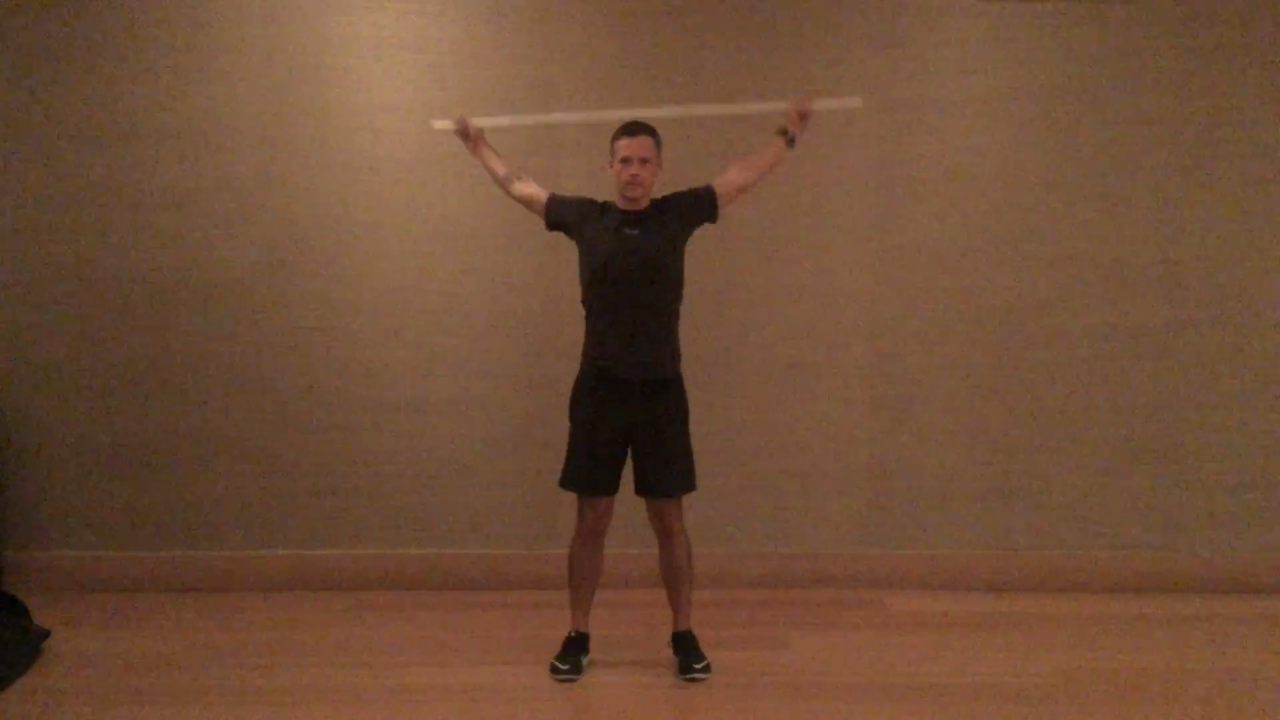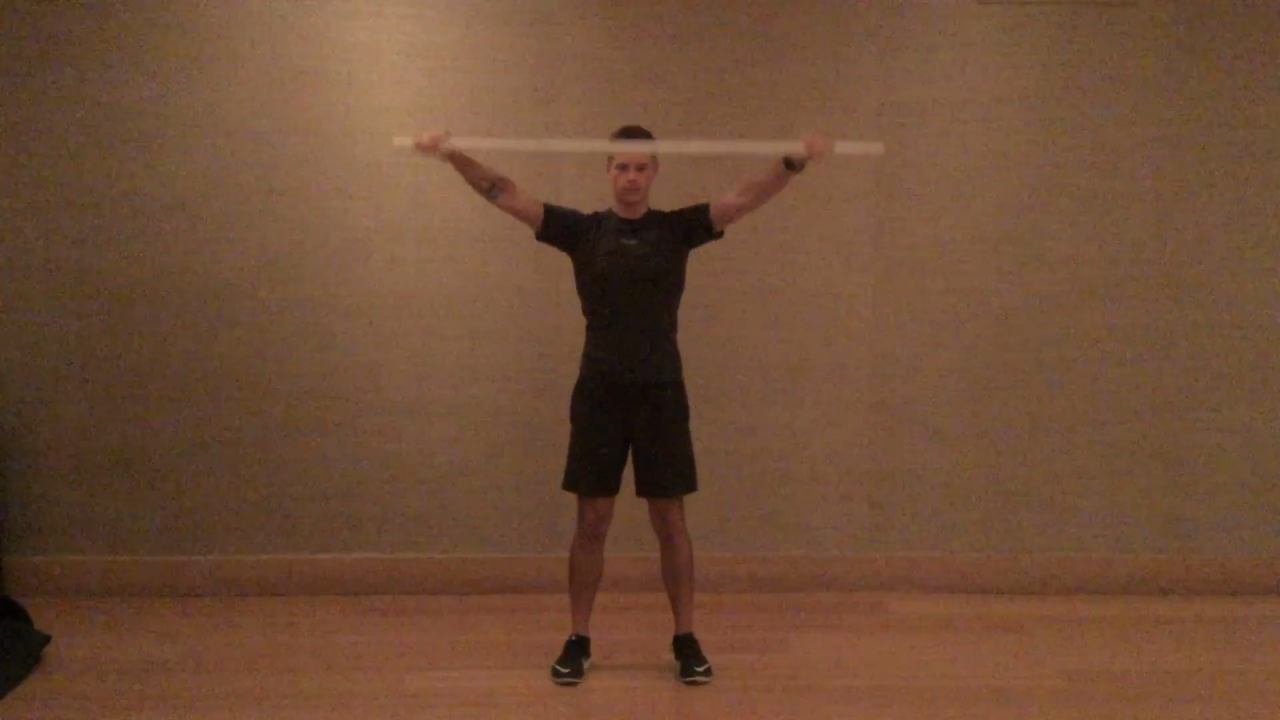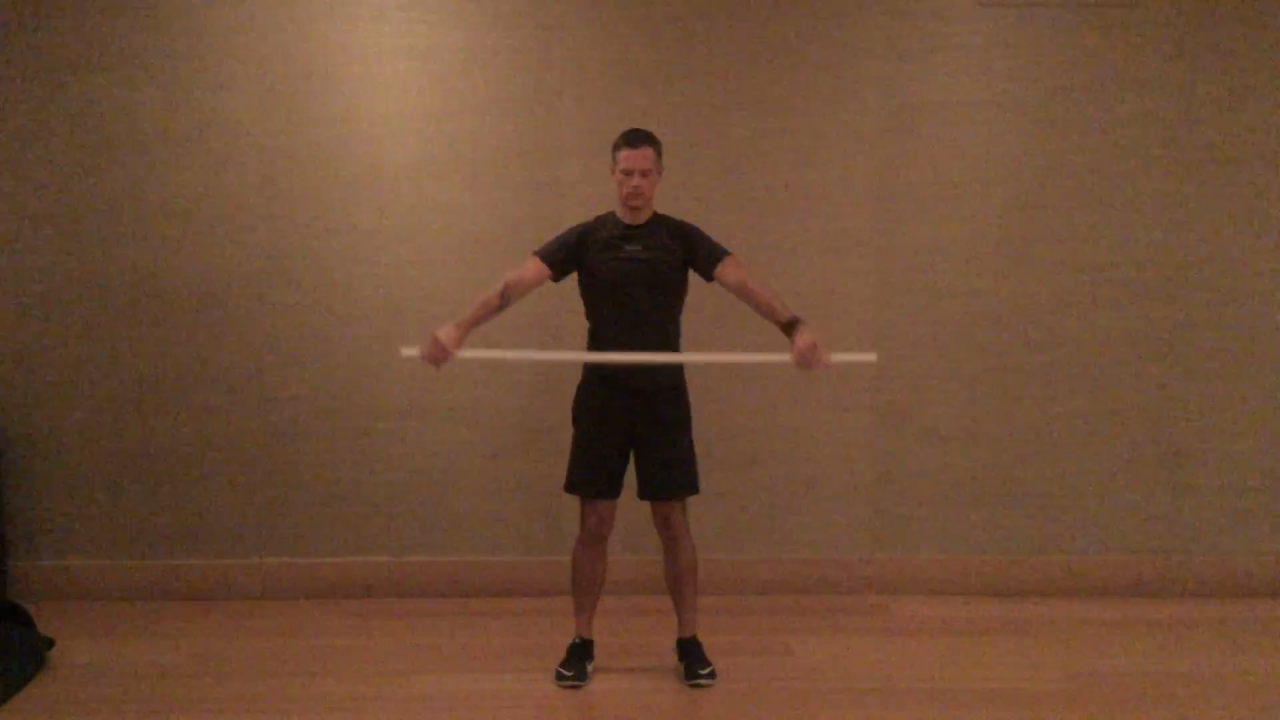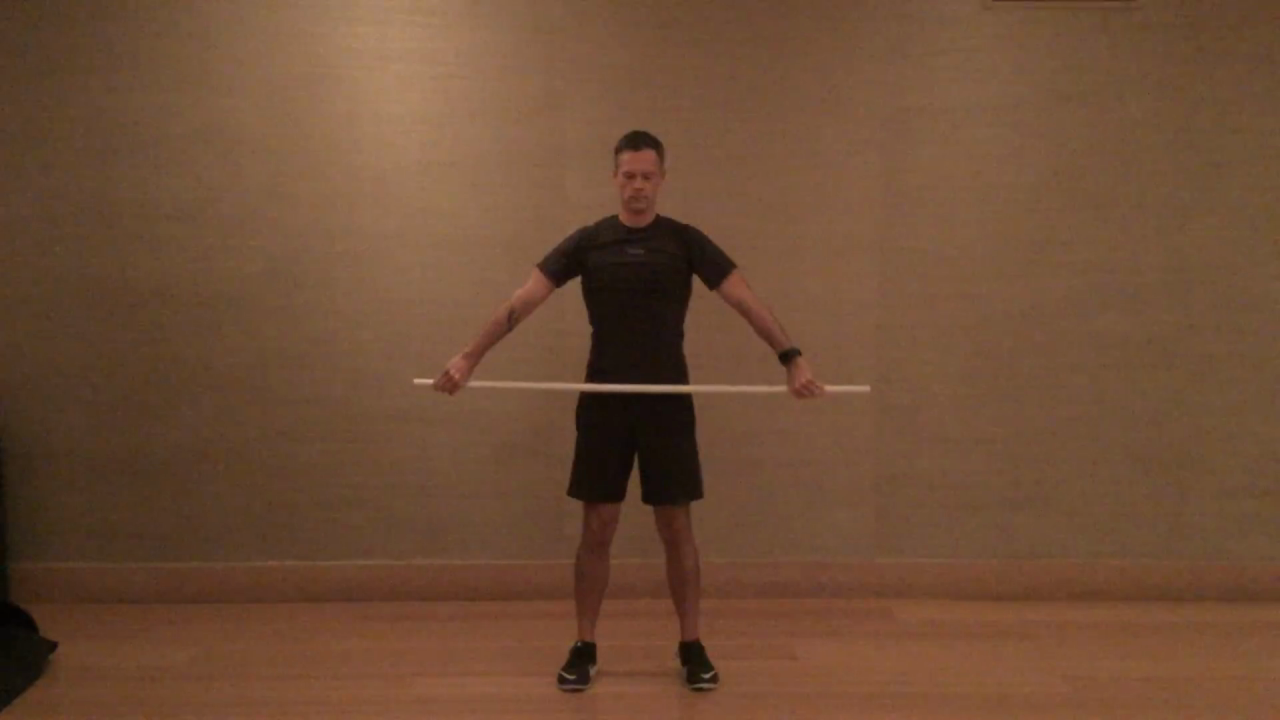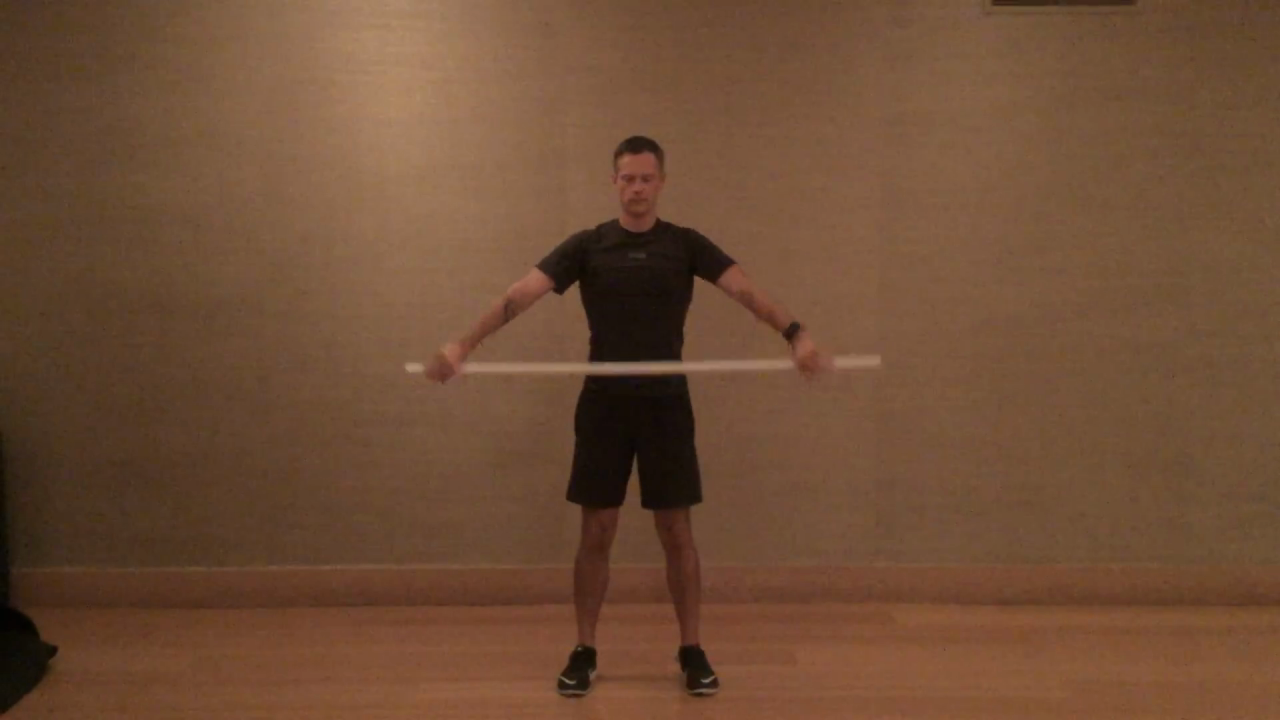
dt=0.4s
person 1, frame 1
left shoulder: (679, 213)
right shoulder: (582, 217)
left elbow: (742, 173)
right elbow: (518, 183)
left wrist: (789, 130)
right wrist: (475, 141)
left hip: (661, 391)
right hip: (599, 391)
left knee: (669, 521)
right knee: (591, 520)
left ankle: (683, 635)
right ankle: (577, 636)
person 1, frame 2
left shoulder: (678, 228)
right shoulder: (581, 230)
left elbow: (745, 196)
right elbow: (506, 194)
left wrist: (796, 160)
right wrist: (453, 154)
left hip: (662, 393)
right hip: (599, 393)
left knee: (670, 522)
right knee: (591, 523)
left ankle: (685, 639)
right ankle: (578, 640)
person 1, frame 3
left shoulder: (682, 237)
right shoulder: (585, 237)
left elbow: (739, 279)
right elbow: (522, 278)
left wrist: (794, 327)
right wrist: (460, 326)
left hip: (664, 395)
right hip: (601, 395)
left knee: (673, 523)
right knee: (593, 525)
left ankle: (688, 642)
right ankle: (582, 643)
person 1, frame 4
left shoulder: (685, 240)
right shoulder: (587, 241)
left elbow: (744, 298)
right elbow: (525, 297)
left wrist: (792, 358)
right wrist: (469, 356)
left hip: (668, 401)
right hip: (603, 401)
left knee: (677, 528)
right knee: (596, 529)
left ankle: (691, 646)
right ankle: (584, 647)
person 1, frame 5
left shoulder: (686, 244)
right shoulder: (587, 245)
left elbow: (744, 288)
right elbow: (523, 291)
left wrist: (796, 334)
right wrist: (465, 343)
left hip: (667, 404)
right hip: (603, 404)
left knee: (677, 532)
right knee: (595, 533)
left ankle: (692, 650)
right ankle: (584, 651)
